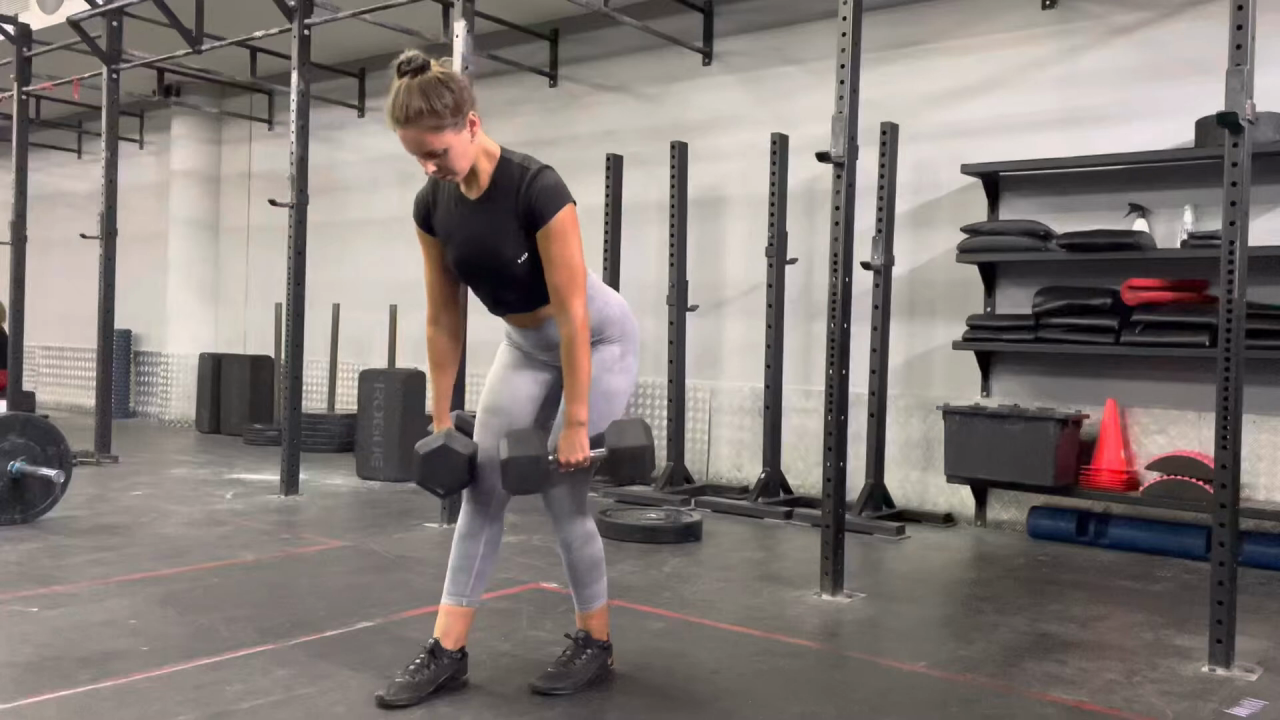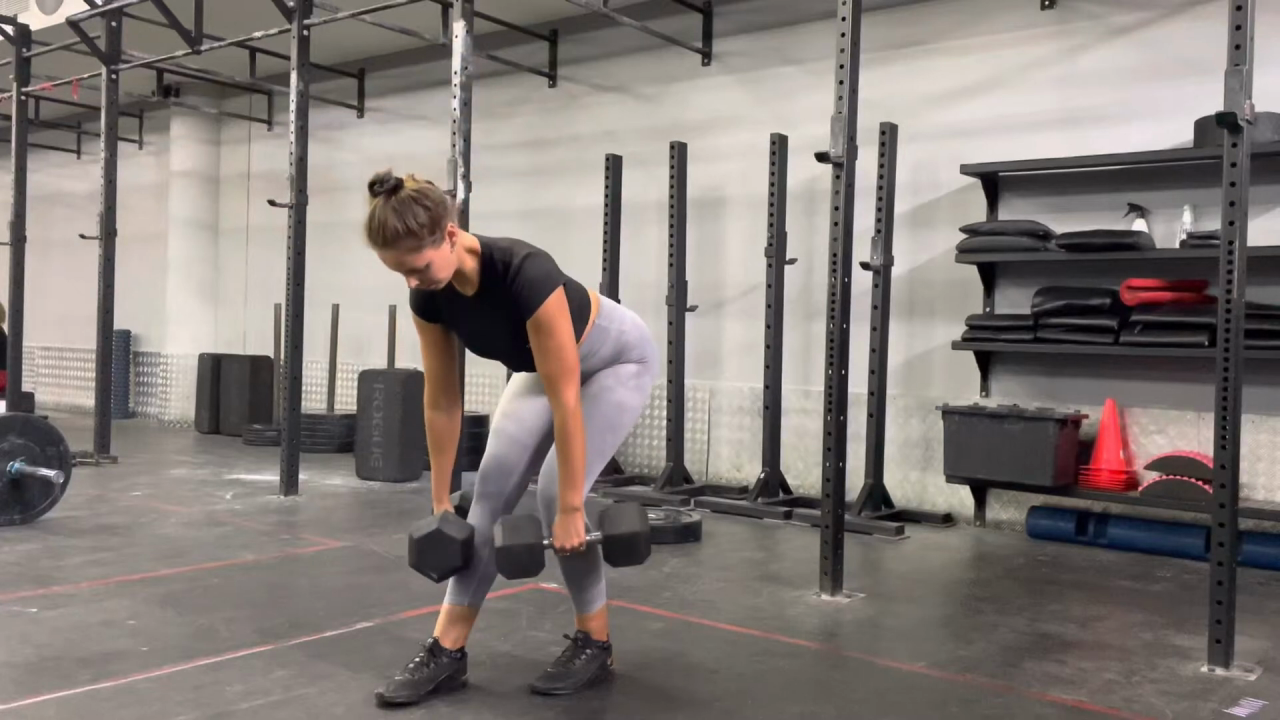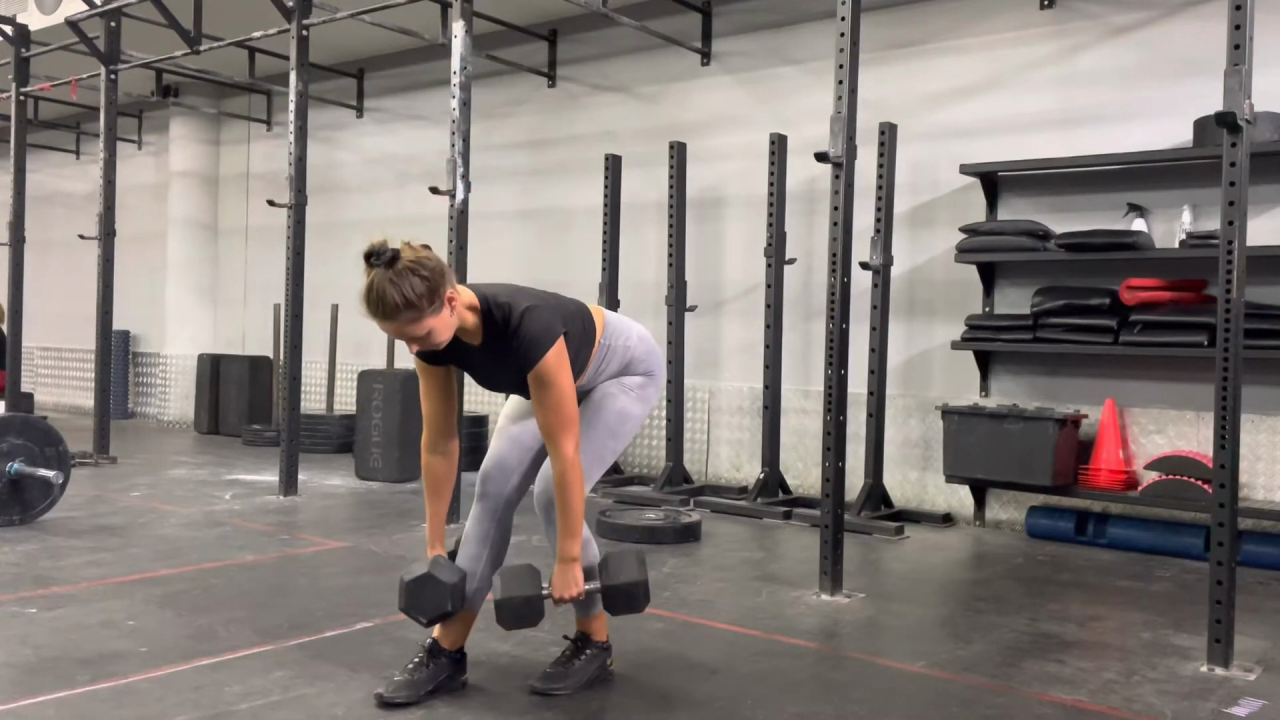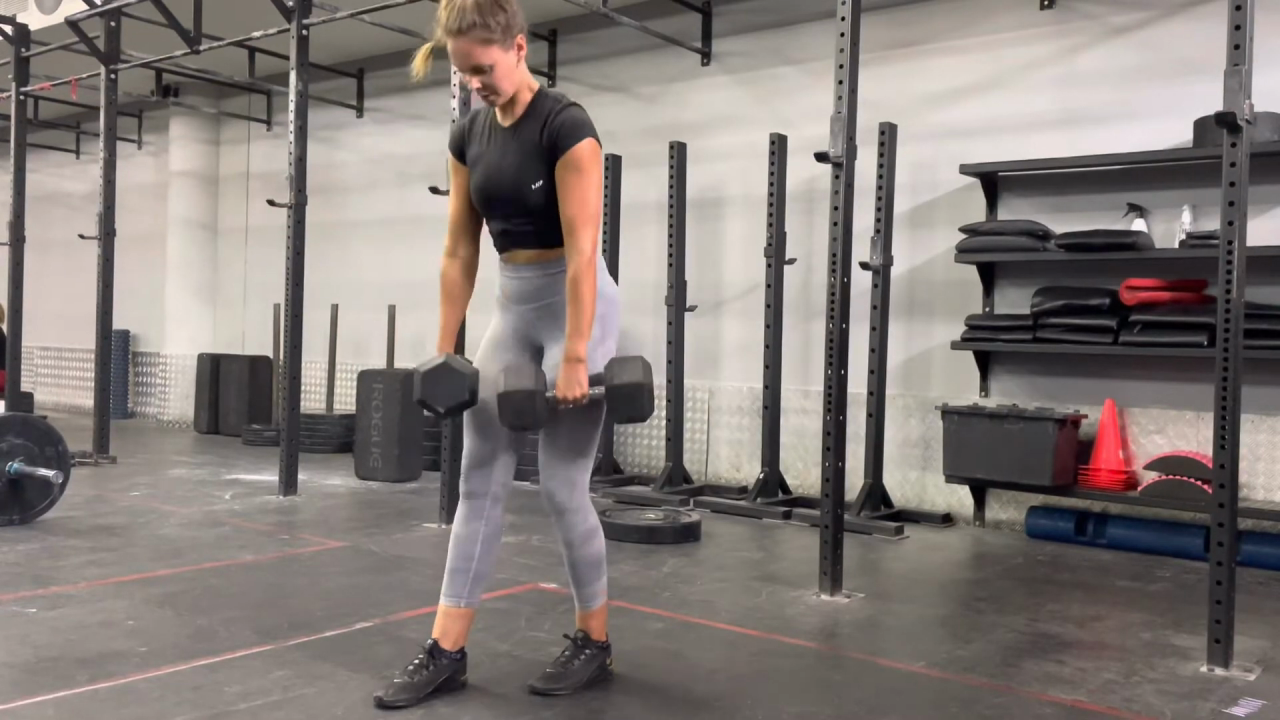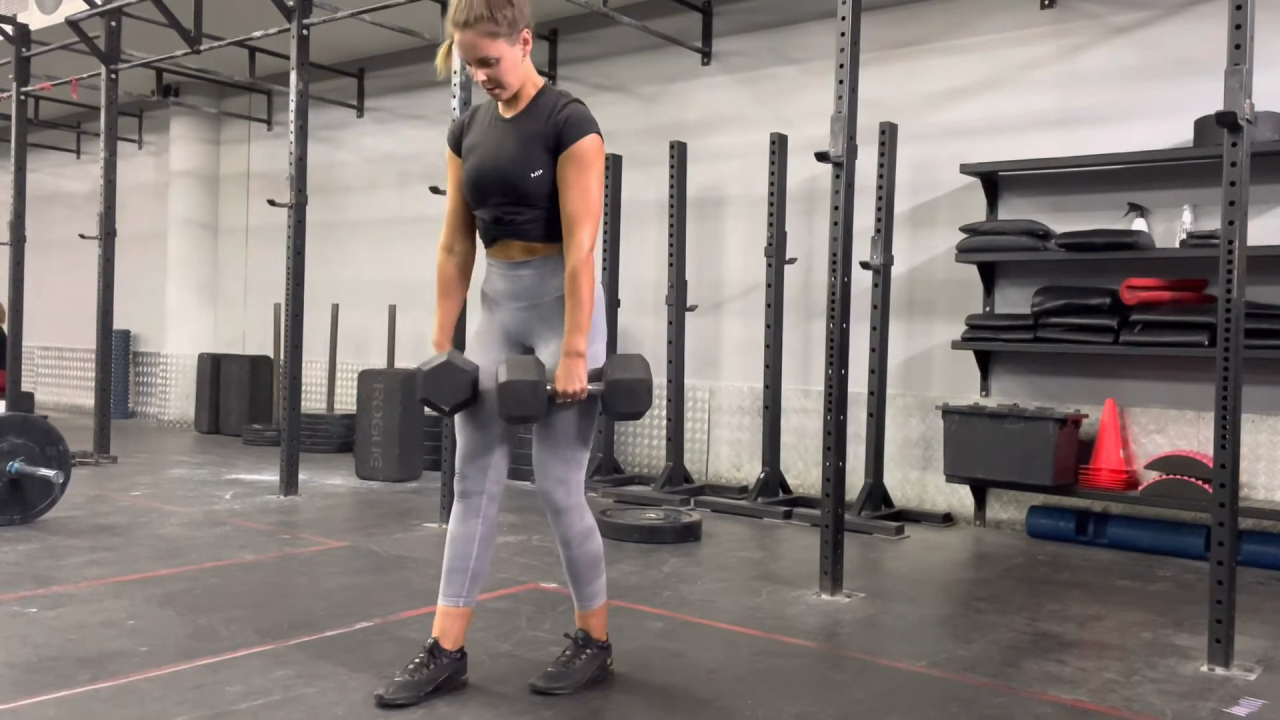
dt=1s
person 1, frame 1
left shoulder: (537, 188)
right shoulder: (432, 206)
left elbow: (572, 315)
right elbow: (443, 320)
left wrist: (576, 424)
right wrist: (441, 419)
left hip: (597, 338)
right hip: (524, 345)
left knee: (560, 488)
right knee: (482, 486)
left ankle: (596, 643)
right ankle: (447, 650)
person 1, frame 2
left shoulder: (526, 274)
right shoulder: (430, 296)
left elbow: (566, 402)
right elbow: (442, 402)
left wrist: (571, 508)
right wrist: (440, 501)
left hip: (618, 360)
right hip: (540, 366)
left knee: (554, 493)
right knee: (491, 488)
left ankle: (594, 642)
right ankle: (446, 651)
person 1, frame 3
left shoulder: (526, 326)
right shoulder: (434, 333)
left elbow: (565, 455)
right elbow: (439, 443)
left wrist: (568, 561)
right wrist: (435, 546)
left hip: (625, 370)
right hip: (560, 374)
left knee: (551, 493)
right knee: (493, 487)
left ankle: (594, 643)
right ankle: (446, 651)
person 1, frame 4
left shoulder: (565, 124)
right shoulder: (468, 135)
left elbow: (582, 250)
right elbow: (459, 250)
left wrist: (576, 359)
right wrist: (444, 349)
left hip: (576, 306)
right hip: (511, 310)
left knee: (561, 487)
right knee: (479, 483)
left ankle: (594, 643)
right ankle: (446, 649)
person 1, frame 5
left shoulder: (568, 121)
right shoulder: (466, 131)
left elbow: (581, 245)
right elbow: (455, 244)
left wrist: (575, 352)
right wrist: (442, 343)
left hip: (561, 306)
right hip: (497, 309)
left knee: (557, 486)
right knee: (474, 481)
left ankle: (595, 640)
right ankle: (446, 649)
